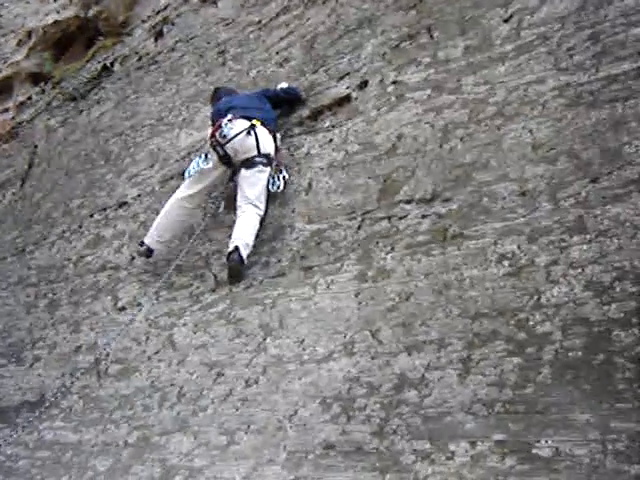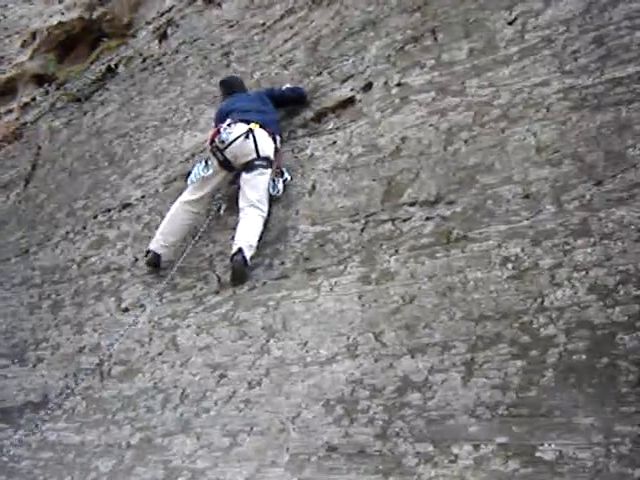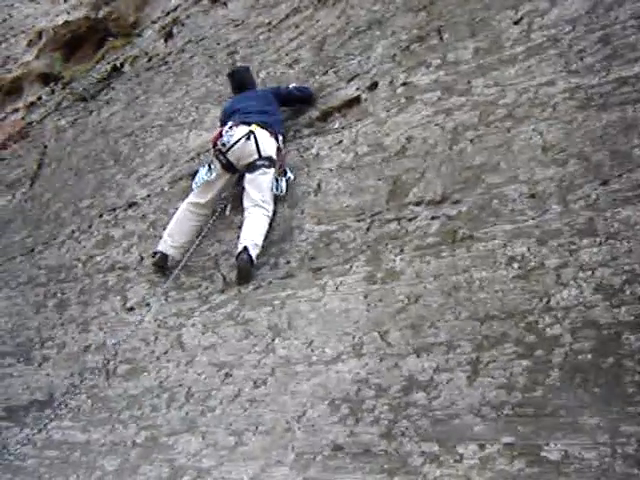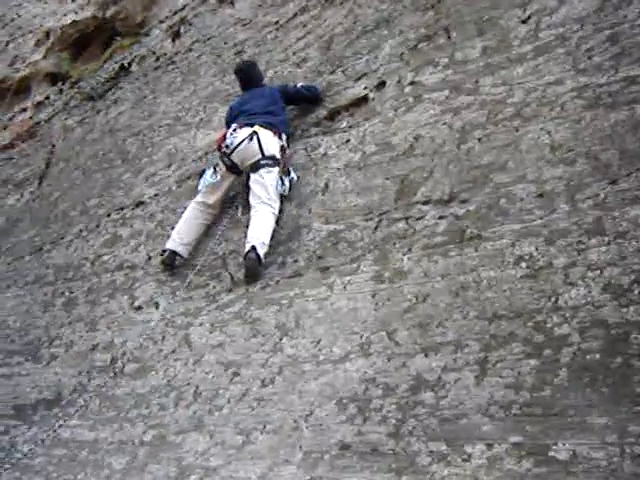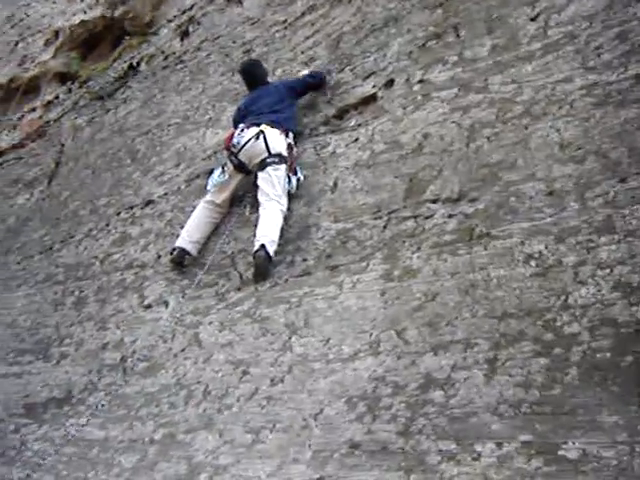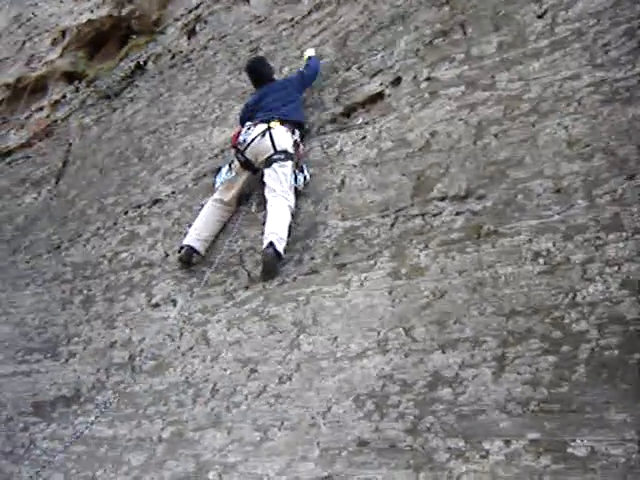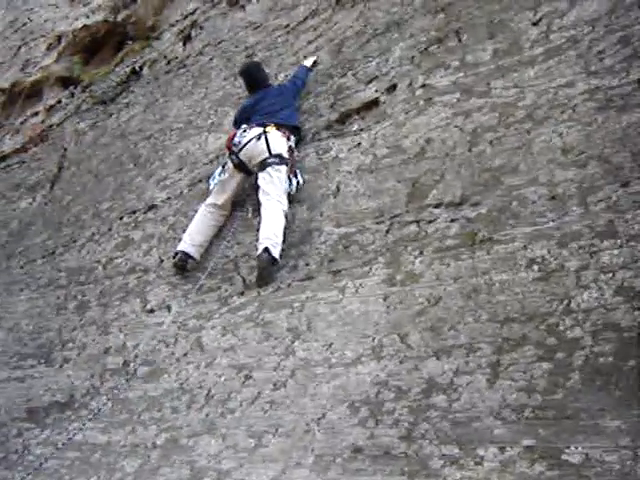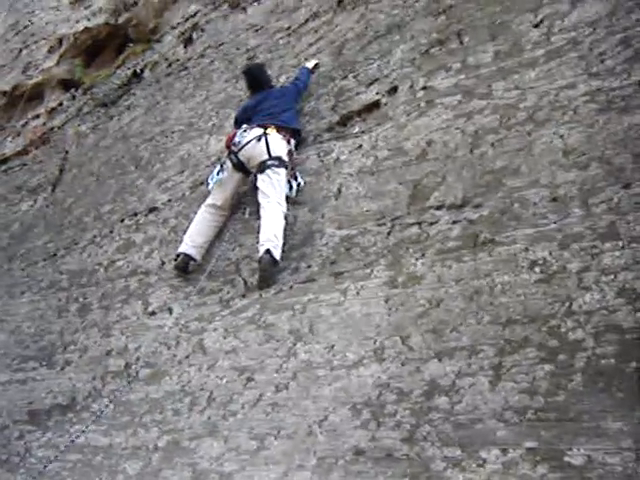
dt=0.2s
person 1, frame 1
left shoulder: (219, 108)
right shoulder: (259, 95)
right elbow: (295, 95)
right wrist: (282, 90)
left hip: (230, 133)
right hip: (262, 140)
left knee: (190, 192)
right knee: (250, 205)
left ankle: (151, 244)
right ankle: (238, 252)
person 1, frame 2
left shoulder: (223, 108)
right shoulder: (263, 95)
right elbow: (301, 95)
right wrist: (286, 92)
left hip: (230, 138)
right hip: (261, 143)
left knee: (194, 198)
right knee: (253, 207)
left ankle: (157, 251)
right ankle: (241, 254)
person 1, frame 3
left shoulder: (229, 106)
right shoulder: (270, 93)
right elbow: (308, 95)
right wrist: (293, 90)
left hip: (233, 139)
right hip: (262, 142)
left knee: (199, 201)
right knee: (258, 206)
left ankle: (165, 251)
right ankle: (247, 252)
person 1, frame 4
left shoulder: (236, 104)
right shoulder: (277, 91)
left elbow: (229, 126)
right elbow: (315, 95)
right wrist: (298, 90)
left hip: (236, 140)
right hip: (266, 143)
left knee: (205, 200)
right knee: (264, 204)
left ankle: (174, 249)
right ankle: (254, 251)
person 1, frame 5
left shoulder: (244, 104)
right shoulder: (283, 87)
left elbow: (236, 127)
right elbow: (319, 79)
right wrist: (306, 76)
left hip: (244, 141)
right hip: (273, 141)
left knee: (214, 200)
right knee: (273, 201)
left ankle: (183, 247)
right ankle: (264, 249)
person 1, frame 6
left shoulder: (252, 101)
right shoulder: (291, 84)
left elbow: (243, 125)
right elbow: (312, 69)
right wrist: (310, 55)
left hip: (251, 138)
right hip: (280, 139)
left knee: (222, 198)
right knee: (280, 198)
left ankle: (191, 246)
right ankle: (273, 247)
person 1, frame 7
left shoulder: (246, 106)
right shoulder: (285, 90)
left elbow: (238, 129)
right elbow: (300, 76)
right wrist: (306, 65)
left hip: (246, 141)
right hip: (275, 143)
left knee: (216, 202)
right knee: (273, 202)
left ankle: (186, 252)
right ankle: (268, 253)
person 1, frame 8
left shoulder: (247, 106)
right shoulder: (287, 92)
left elbow: (238, 129)
right elbow: (302, 79)
right wrist: (308, 67)
left hip: (246, 141)
right hip: (274, 145)
left knee: (216, 203)
right knee: (272, 204)
left ankle: (187, 253)
right ankle: (269, 254)
